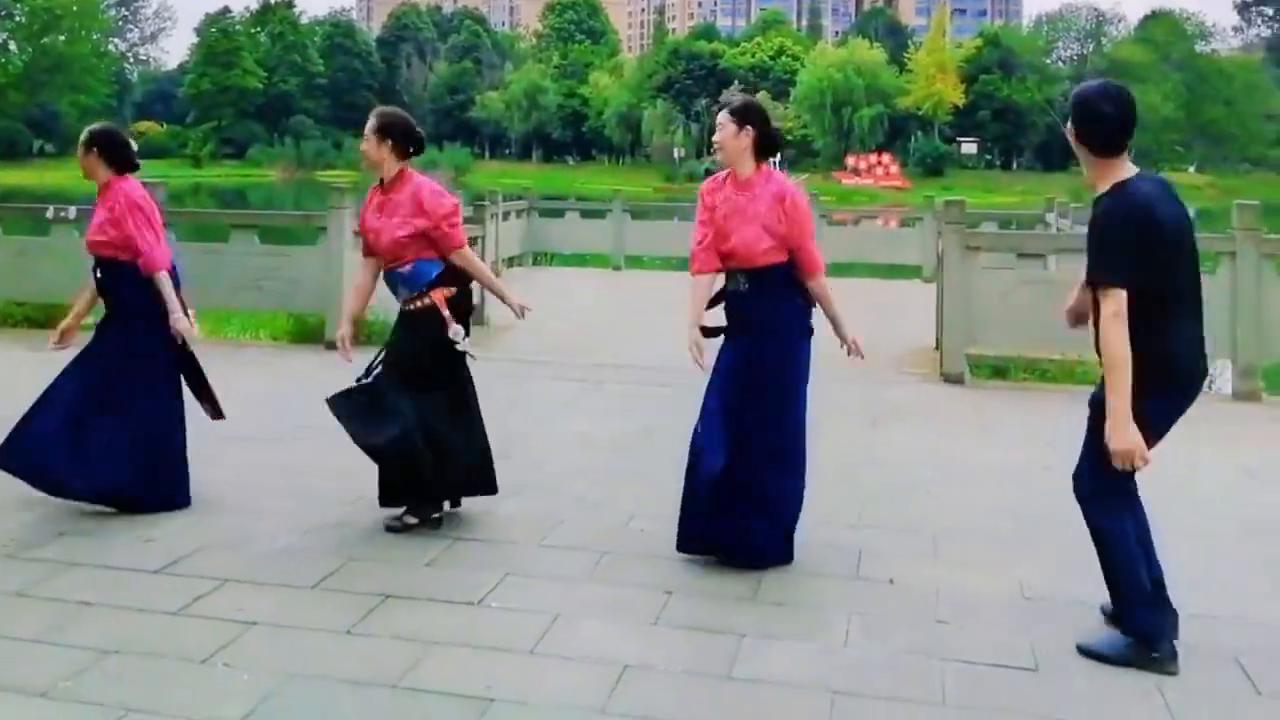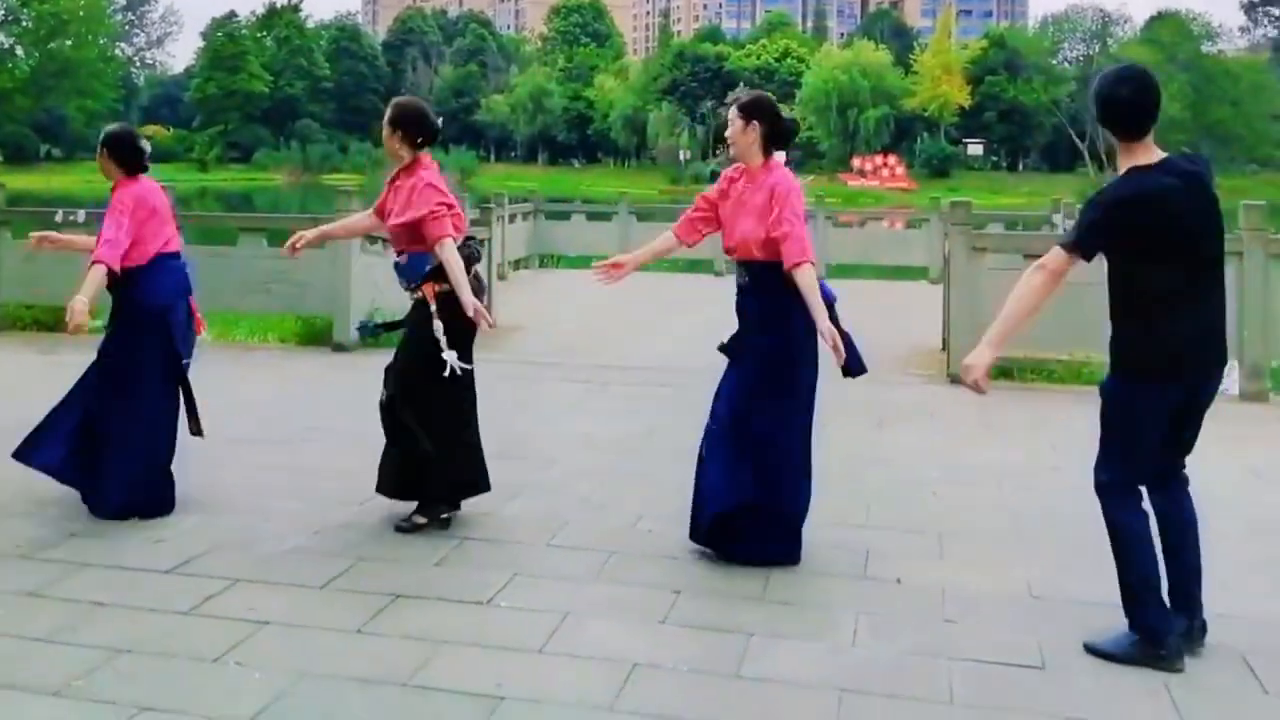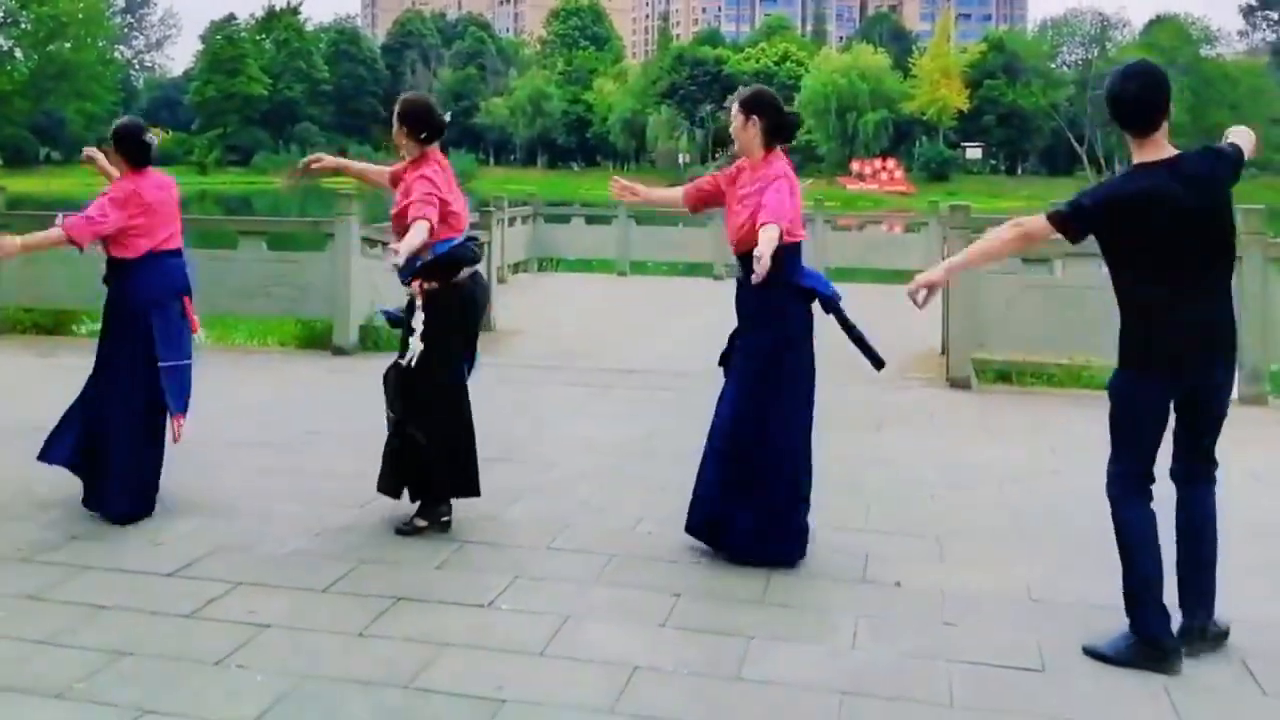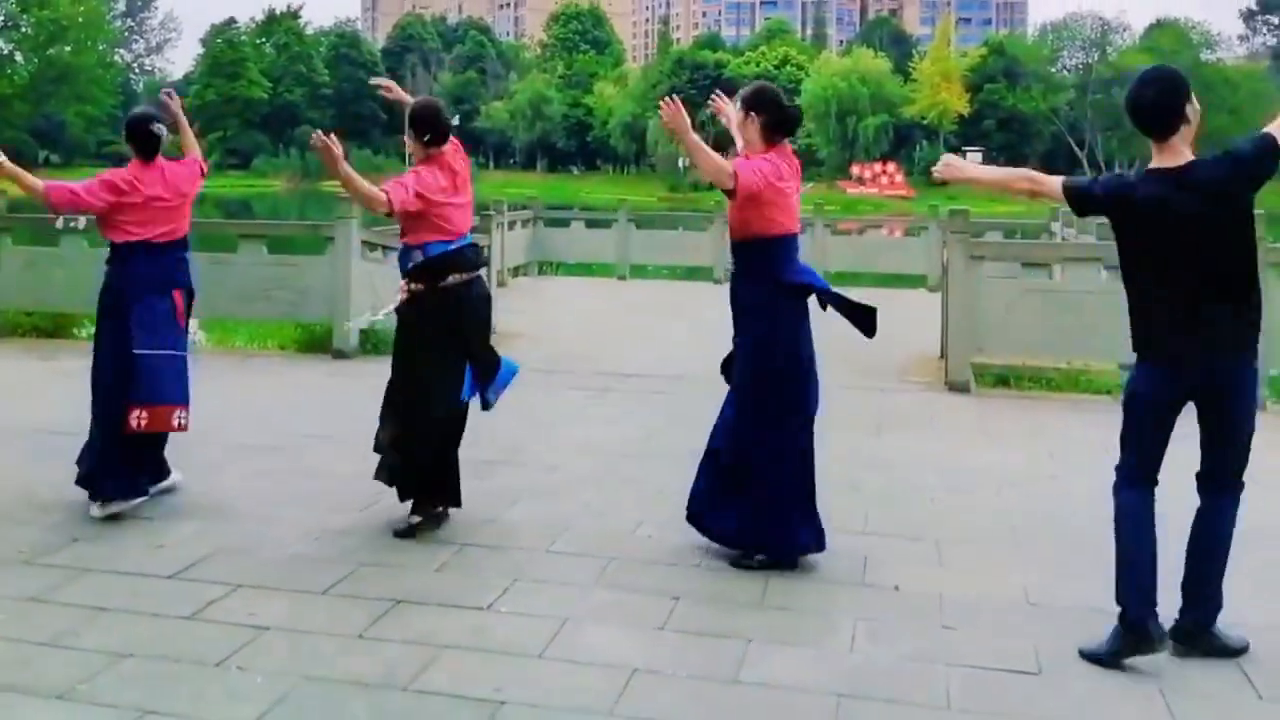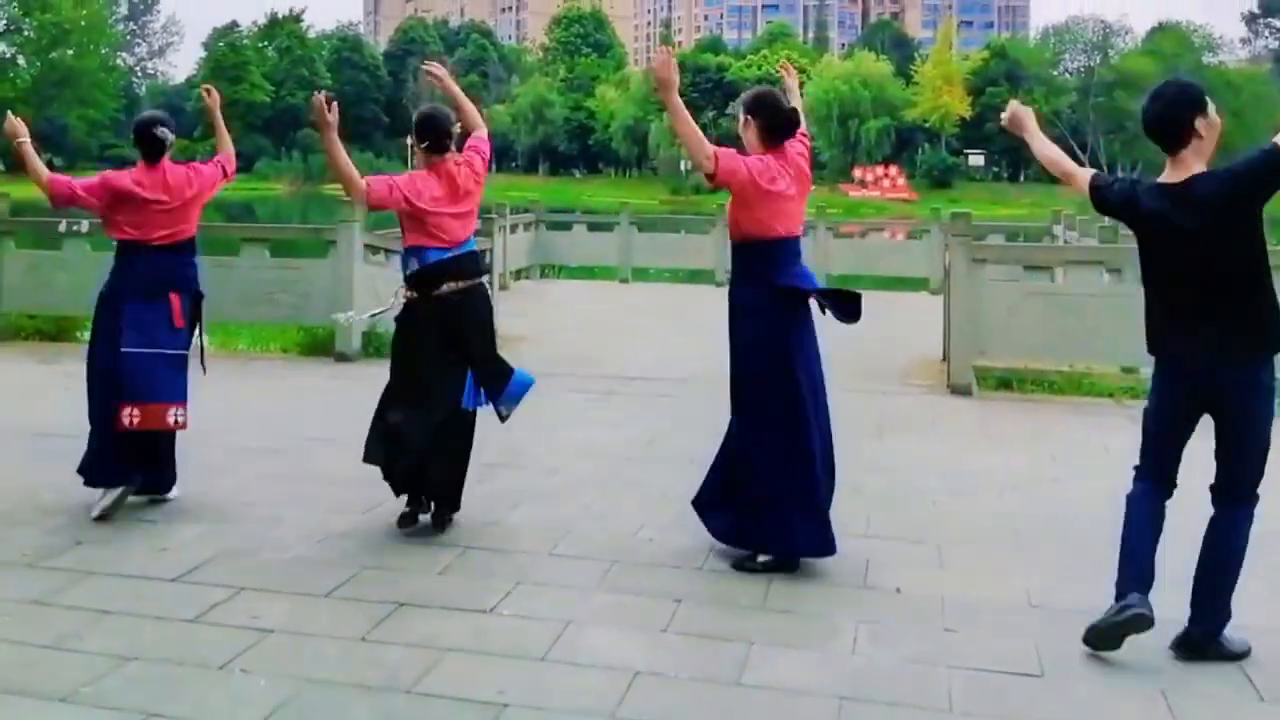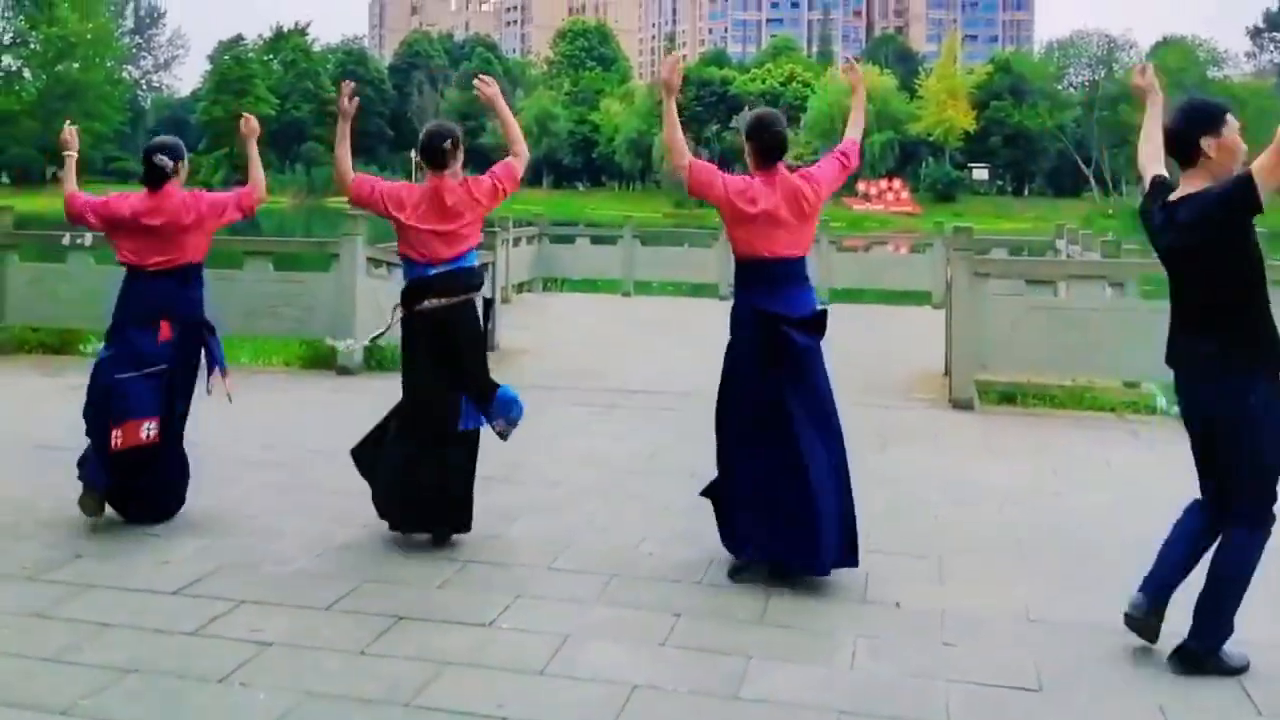
dt=0.1s
person 1, frame 1
left shoulder: (1119, 213)
right shoulder: (1154, 191)
left elbow: (1115, 318)
left wrist: (1119, 416)
right wrist: (1086, 295)
left hip: (1154, 375)
right hip: (1173, 368)
left knee: (1100, 487)
right knee: (1108, 479)
left ankle: (1148, 637)
right ankle: (1151, 606)
person 1, frame 2
left shoulder: (1119, 202)
right shoulder: (1195, 174)
left elbow: (1045, 273)
left wrist: (989, 347)
left hip: (1145, 365)
right hip: (1206, 358)
left knee: (1119, 483)
right knee: (1165, 474)
left ankle: (1156, 633)
right ankle: (1184, 611)
person 1, frame 3
left shoulder: (1114, 197)
right shoulder: (1212, 166)
left elbow: (1024, 233)
right elbow: (1244, 138)
left wrist: (945, 268)
right wrist: (1239, 134)
left hip: (1151, 362)
right hip: (1216, 355)
left knee: (1129, 485)
right knee: (1196, 478)
left ankle: (1152, 634)
right ankle: (1198, 620)
person 1, frame 4
left shoulder: (1123, 191)
right shoulder: (1229, 174)
left elbow: (1034, 185)
left wrist: (965, 171)
left hip: (1160, 361)
right hip: (1231, 356)
left knee: (1135, 483)
right knee: (1220, 487)
left ankle: (1139, 621)
right ankle: (1198, 625)
person 1, frame 5
left shoulder: (1138, 201)
left elbow: (1071, 173)
left wrist: (1029, 129)
left hip: (1176, 369)
left knee: (1151, 484)
left ankle: (1131, 597)
right ankle: (1203, 629)
person 1, frame 6
left shoulder: (1162, 204)
right shoulder: (1215, 203)
left elbow: (1148, 155)
left wrist: (1151, 97)
left hip: (1197, 381)
left knee: (1217, 500)
left ankle: (1151, 597)
right ankle: (1203, 644)
person 2, frame 1
left shoulder: (783, 193)
right shoulder: (712, 191)
left elbow: (810, 269)
right elbow: (703, 263)
left wrist: (840, 327)
right wrist: (693, 325)
left hip: (781, 322)
right hip: (741, 321)
left knee: (770, 432)
right knee: (725, 428)
left ankle: (768, 542)
right ankle: (734, 531)
person 2, frame 2
left shoulder: (783, 187)
right shoulder: (731, 182)
left elbow: (800, 259)
right elbow: (687, 229)
left wrist: (822, 320)
right wrist: (633, 260)
left hip: (784, 320)
right hip: (754, 316)
left knee: (770, 428)
right knee: (736, 421)
left ankle: (772, 540)
right ankle: (738, 528)
person 2, frame 3
left shoulder: (777, 176)
right shoulder: (739, 172)
left elbow: (773, 221)
right elbow: (693, 194)
left wrist: (764, 251)
right wrist: (643, 194)
left hip: (779, 307)
right hip: (757, 309)
left knee: (770, 423)
right knee: (742, 417)
left ankle: (776, 540)
right ankle: (748, 529)
person 2, frame 4
left shoulder: (766, 170)
right shoulder: (778, 157)
left elbow: (724, 175)
right elbow: (738, 157)
left wrist: (683, 130)
right wrist: (728, 119)
left hip: (769, 300)
right hip: (776, 297)
left knee: (773, 417)
right knee: (755, 411)
left ankle: (780, 539)
right ankle: (758, 525)
person 2, frame 5
left shoulder: (752, 171)
right shoulder: (796, 159)
left elbow: (705, 156)
right elbow: (799, 126)
left wrist: (671, 93)
right wrist: (793, 88)
left hip: (763, 303)
right hip: (782, 301)
left knee: (772, 418)
right knee: (769, 412)
left ankle: (783, 541)
right ankle: (781, 528)
person 2, frame 6
left shoulder: (734, 191)
right shoulder: (810, 186)
left elbow: (680, 162)
right elbow: (849, 149)
left wrist: (670, 100)
right wrist: (857, 92)
left hip: (752, 318)
right hip: (795, 315)
left knee: (749, 429)
right knee: (799, 430)
left ankle: (762, 546)
right ankle: (799, 546)
person 3, frame 1
left shoulder: (426, 195)
right shoulder: (374, 201)
left elbow: (460, 255)
right elbow: (369, 266)
left wrist: (503, 296)
right wrist: (348, 321)
left hip: (439, 311)
right hip: (414, 312)
left knee: (420, 404)
right knee: (420, 401)
left ankle: (426, 502)
right ankle: (440, 491)
person 3, frame 2
left shoulder: (424, 186)
right shoulder: (407, 177)
left elbow: (444, 246)
right elbow: (372, 217)
left wrist: (466, 296)
right wrist: (316, 234)
left hip: (442, 300)
right hip: (433, 299)
left knee: (433, 397)
right knee: (414, 393)
left ankle: (438, 500)
right ankle: (440, 492)
person 3, frame 3
left shoulder: (424, 178)
right shoulder: (424, 166)
left elbow: (423, 225)
right elbow: (389, 175)
left wrist: (403, 246)
right wrist: (339, 163)
left hip: (443, 294)
right hip: (442, 292)
left knee: (429, 395)
right knee: (418, 390)
left ankle: (436, 503)
right ankle: (436, 493)
person 3, frame 4
left shoulder: (415, 181)
right shoulder: (455, 160)
left elbow: (380, 200)
right elbow: (445, 130)
left wrist: (338, 162)
right wrist: (404, 97)
left hip: (430, 297)
right hip: (466, 290)
left knee: (421, 395)
right knee: (447, 393)
left ankle: (429, 497)
right ankle: (433, 496)
person 3, frame 5
left shoulder: (411, 186)
right shoulder: (469, 170)
left elbow: (360, 192)
right elbow: (479, 127)
left wrist: (330, 134)
right wrist: (449, 85)
left hip: (430, 302)
right hip: (469, 297)
left knee: (416, 396)
right knee: (454, 396)
left ankle: (419, 496)
right ankle: (441, 500)
person 3, frame 6
left shoulder: (402, 198)
right shoulder: (472, 191)
left elbow: (347, 182)
right elbow: (519, 159)
left wrist: (345, 122)
right wrist: (499, 103)
left hip: (419, 315)
right hip: (461, 314)
left knee: (419, 410)
right knee: (457, 416)
left ankle: (409, 509)
right ankle: (443, 518)
person 4, frame 1
left shoulder: (126, 197)
right shoulder: (111, 197)
left elbow: (153, 257)
right elbow: (106, 270)
left wrist: (174, 309)
right wrist: (74, 317)
left hip: (145, 313)
right hip: (133, 310)
left knee: (137, 400)
right knee: (98, 392)
left ankle: (144, 489)
person 4, frame 2
left shoulder: (126, 198)
right shoulder: (147, 190)
left elbow: (109, 250)
left wrist: (84, 296)
right wrist: (62, 241)
left hip: (149, 303)
right hip: (164, 297)
left knee: (145, 397)
right knee: (122, 388)
left ankle: (134, 493)
right ankle: (122, 485)
person 4, frame 3
left shoulder: (122, 193)
right shoulder: (164, 183)
left elbow: (82, 226)
right wrist: (107, 167)
left hip: (138, 298)
right hip: (167, 294)
left knee: (130, 397)
right knee: (132, 391)
left ankle: (124, 499)
right ankle: (125, 490)
person 4, frame 4
left shoulder: (117, 183)
right shoulder: (182, 176)
left elbow: (59, 196)
right elbow: (196, 157)
right wrist: (180, 117)
left hip: (129, 286)
right hip: (170, 288)
left knee: (119, 380)
right knee: (156, 380)
left ankle: (119, 483)
right ankle: (149, 473)
person 4, frame 5
left shoulder: (118, 185)
right shoulder: (192, 179)
left elbow: (54, 186)
right elbow: (228, 162)
right wrist: (216, 114)
left hip: (131, 287)
right hip: (177, 289)
left knee: (117, 378)
right knee: (160, 383)
left ankle: (116, 473)
right ankle: (154, 478)
person 4, frame 6
left shoulder: (123, 206)
right shoulder: (194, 204)
left elbow: (74, 204)
right elbow: (255, 196)
left wrist: (70, 156)
right wrist: (250, 144)
left hip: (134, 311)
right hip: (180, 314)
left knee: (122, 397)
right knee: (166, 404)
left ankle: (103, 478)
right ankle: (152, 498)
